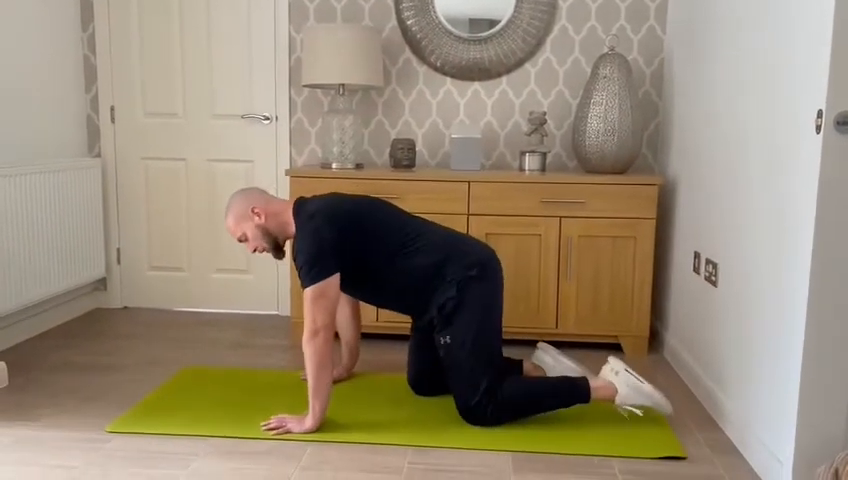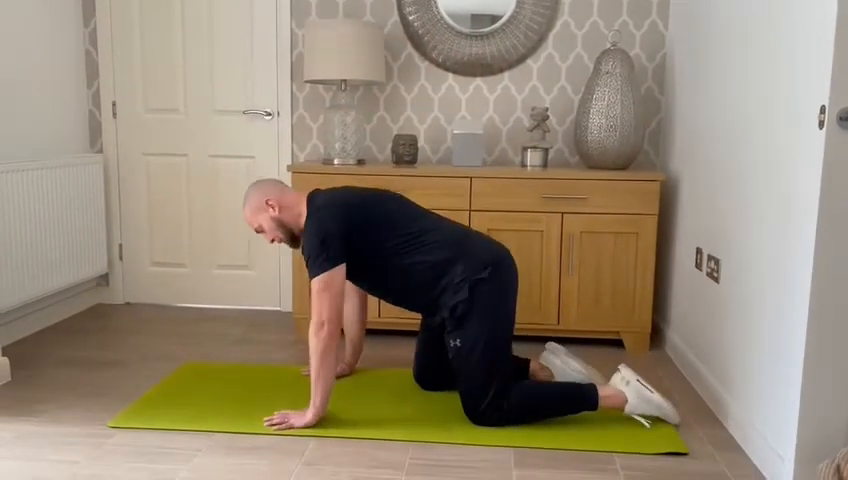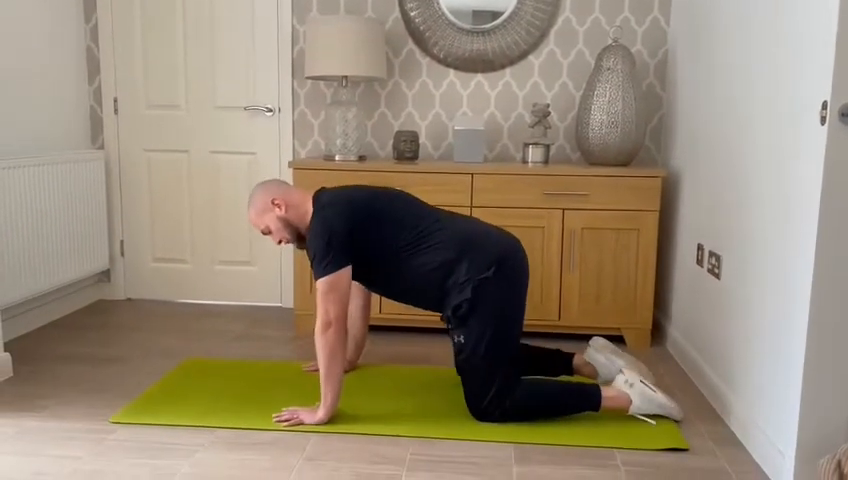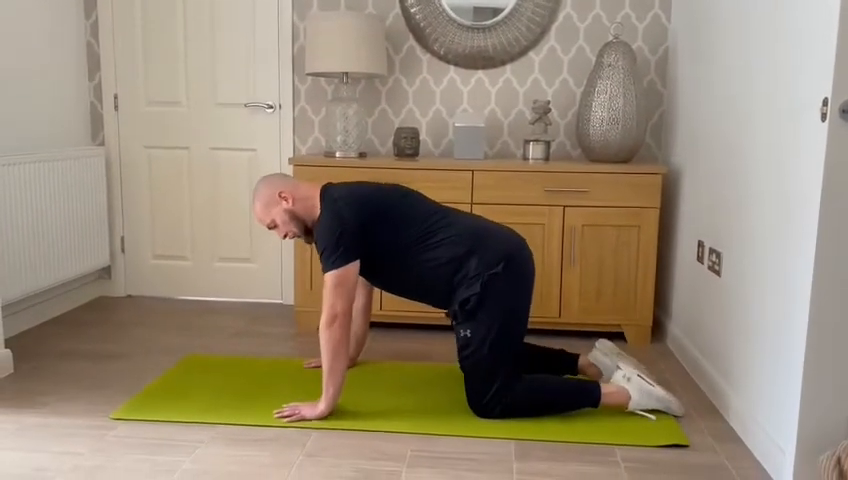
dt=0.3s
person 1, frame 1
left shoulder: (311, 233)
right shoulder: (321, 220)
left elbow: (317, 332)
right elbow: (346, 298)
left wrist: (313, 418)
right wrist: (346, 366)
left hip: (466, 282)
right hip: (450, 284)
left knee: (479, 404)
right knee: (423, 382)
left ankle: (608, 386)
right ankle: (536, 366)
person 1, frame 2
left shoulder: (320, 224)
right shoulder: (336, 213)
left elbow: (324, 323)
right elbow: (354, 294)
left wrist: (313, 412)
right wrist: (348, 362)
left hip: (477, 283)
right hip: (471, 276)
left knee: (486, 407)
right knee: (429, 376)
left ankle: (618, 394)
right ankle: (544, 368)
person 1, frame 3
left shoulder: (324, 224)
right shoulder: (342, 211)
left elbow: (330, 323)
right elbow: (359, 292)
left wrist: (324, 409)
right wrist: (348, 359)
left hip: (485, 276)
right hip: (493, 262)
left knee: (489, 401)
right knee: (480, 361)
left ankle: (622, 395)
right ankle: (588, 361)
person 1, frame 4
left shoulder: (334, 218)
right shoulder: (348, 206)
left elbow: (335, 317)
right elbow: (361, 291)
left wrist: (324, 404)
right wrist: (348, 355)
left hip: (492, 272)
right hip: (497, 261)
left knee: (489, 398)
right knee: (485, 357)
left ankle: (620, 391)
right ankle: (591, 363)
